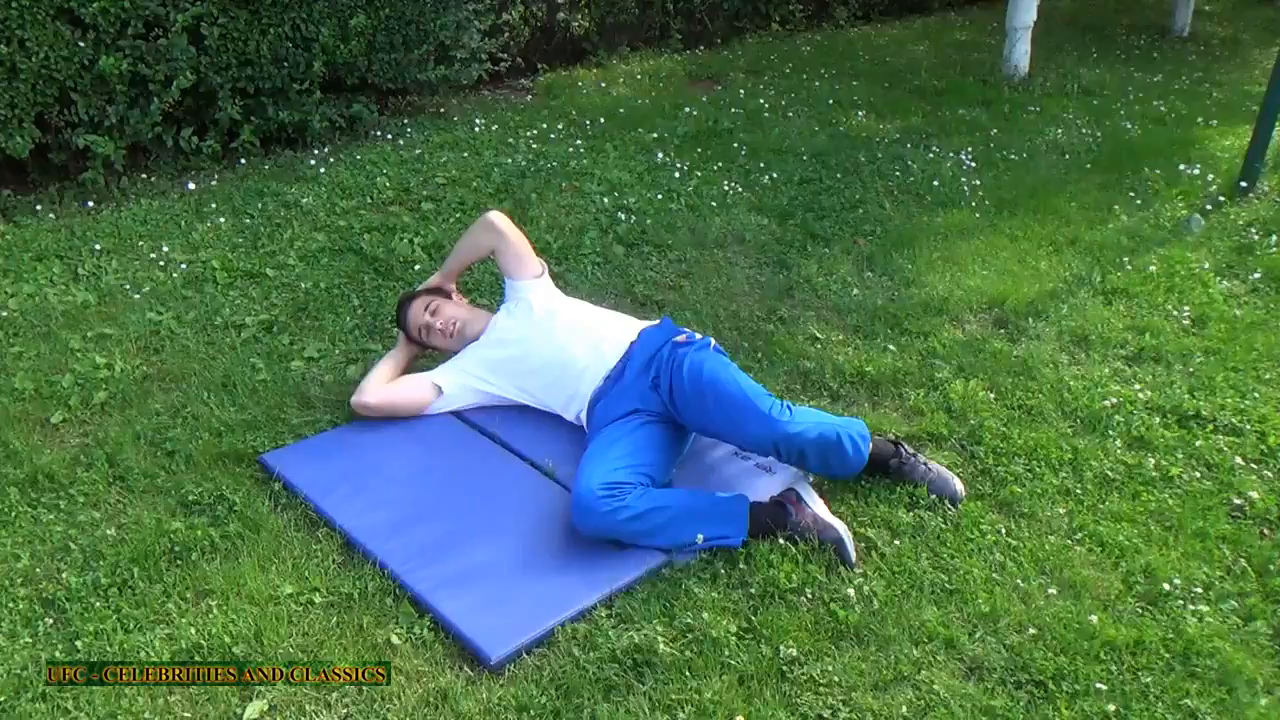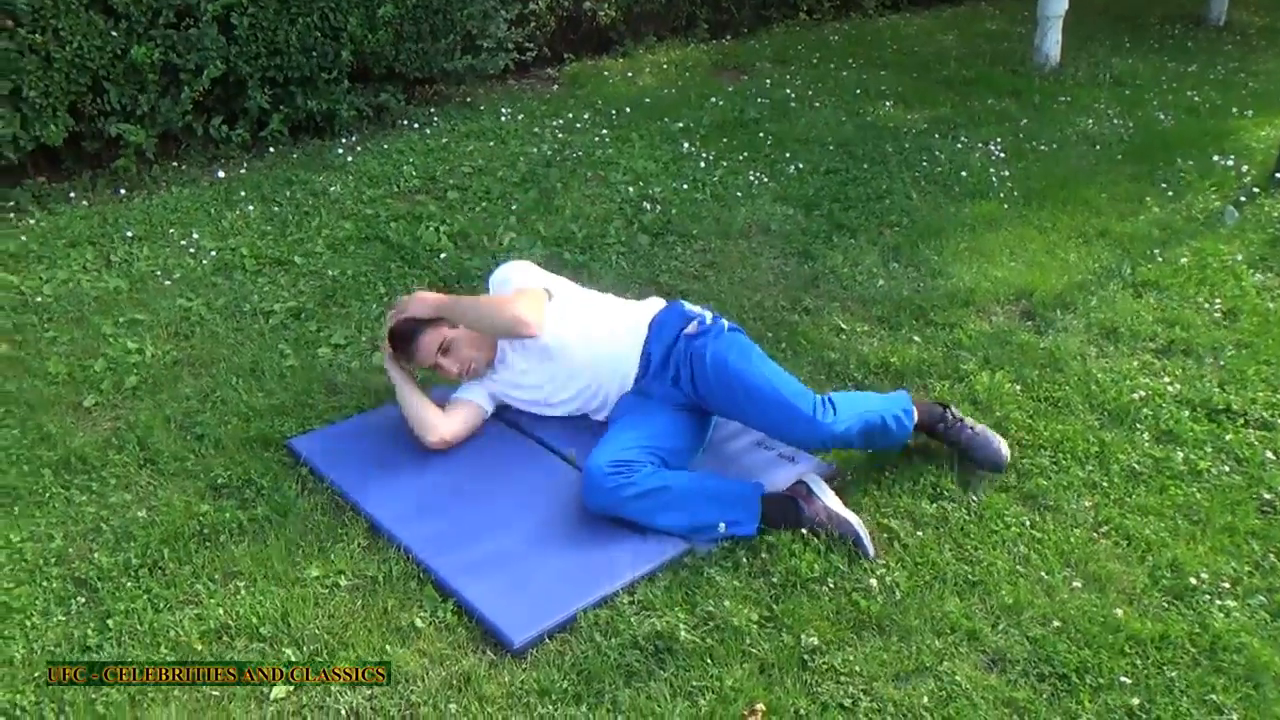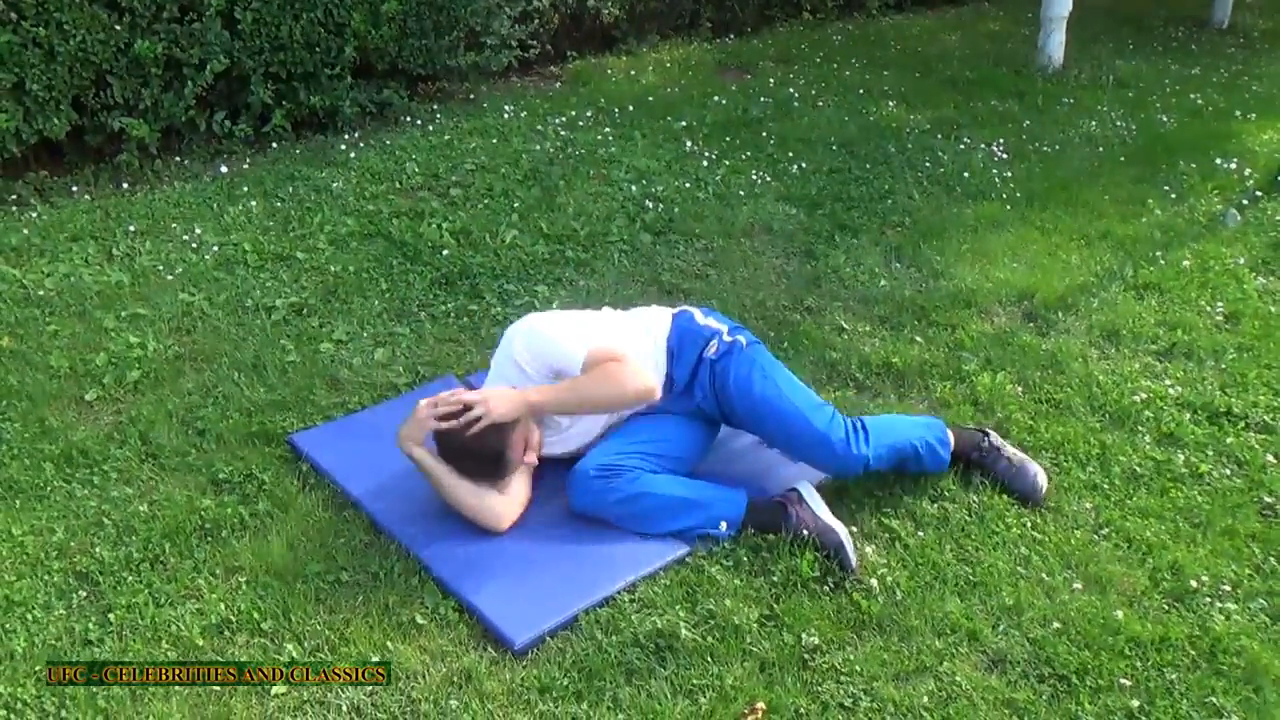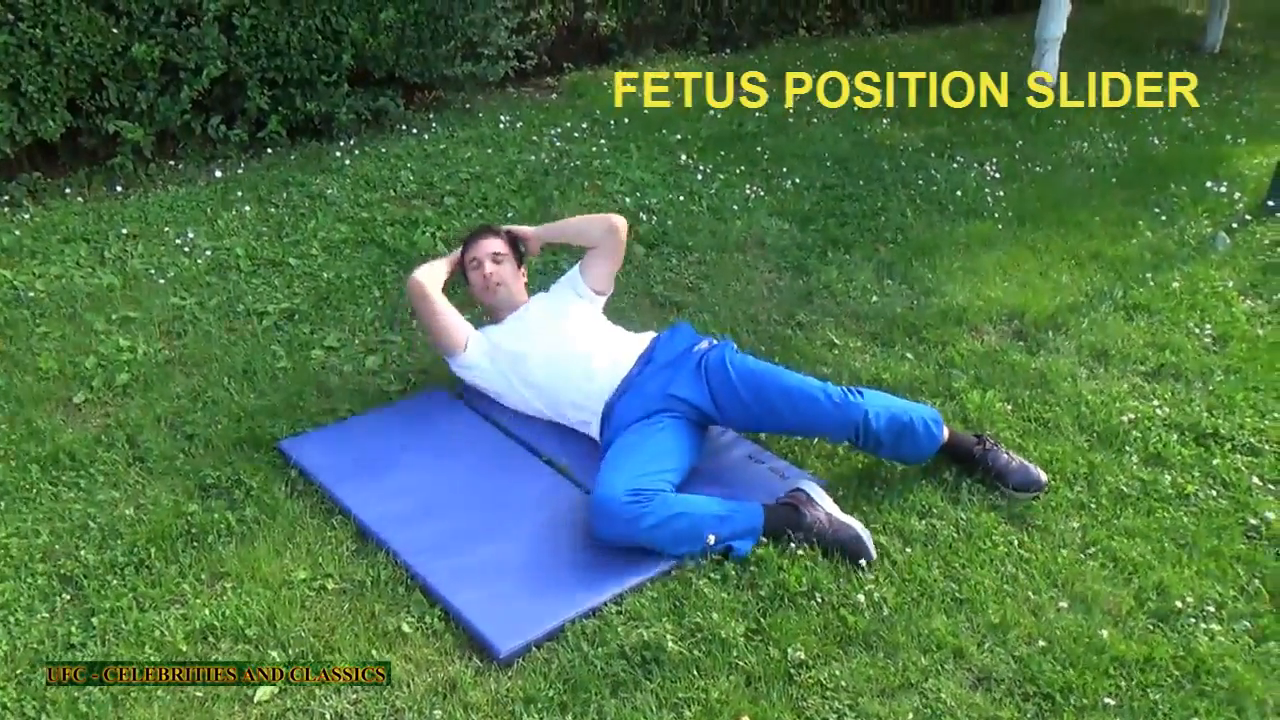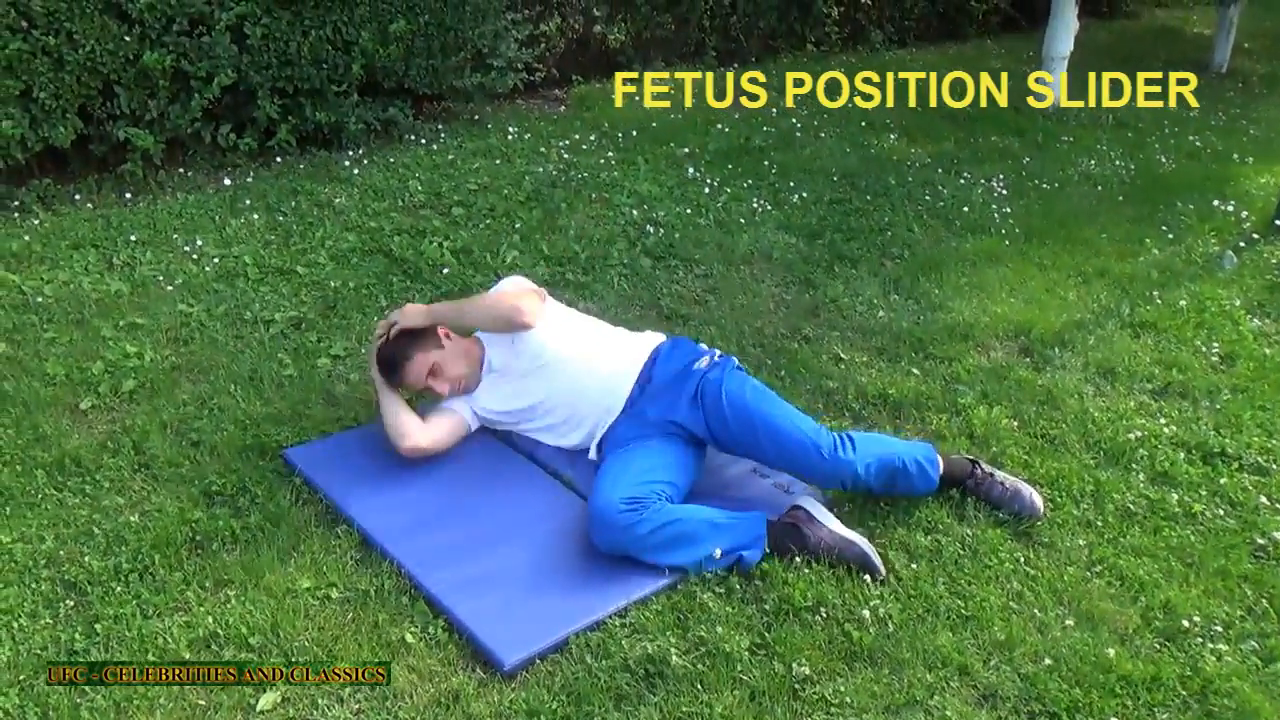
dt=1s
person 1, frame 1
left shoulder: (525, 296)
right shoulder: (464, 376)
left elbow: (495, 222)
right elbow: (368, 400)
left wrist: (439, 280)
right wrist: (403, 346)
left hip: (659, 354)
right hip: (616, 415)
left knee: (774, 427)
right knee: (594, 506)
left ankle: (885, 453)
right ankle: (777, 515)
person 1, frame 2
left shoulder: (507, 280)
right shoulder: (482, 386)
left elbow: (526, 321)
right elbow: (435, 434)
left wrist: (445, 307)
right wrist: (396, 368)
left hip: (676, 340)
right hip: (642, 404)
left knee: (811, 421)
right knee: (603, 482)
left ankle: (926, 415)
right ankle: (786, 508)
person 1, frame 3
left shoulder: (528, 342)
right shoulder: (500, 437)
left elbow: (637, 378)
right elbow: (498, 514)
left wrist: (526, 397)
right wrist: (416, 450)
left hip: (691, 351)
right hip: (666, 416)
left knee: (844, 449)
right knee: (590, 486)
left ankle: (966, 443)
right ankle: (776, 514)
person 1, frame 4
left shoulder: (566, 296)
right shoulder: (477, 355)
left elbow: (612, 227)
right elbow: (420, 285)
left wrist: (533, 235)
right wrist: (457, 258)
left hip: (677, 359)
right hip: (632, 419)
left knee: (833, 406)
right knee: (614, 511)
left ankle: (965, 447)
right ankle: (785, 519)
person 1, frame 5
left shoulder: (504, 300)
right shoulder: (471, 402)
left elbow: (521, 310)
right elbow: (411, 440)
left wrist: (429, 313)
right wrist: (383, 378)
left hip: (675, 374)
right hip: (634, 436)
left knee: (829, 456)
right knee: (613, 521)
left ankle: (958, 471)
right ankle: (786, 534)
